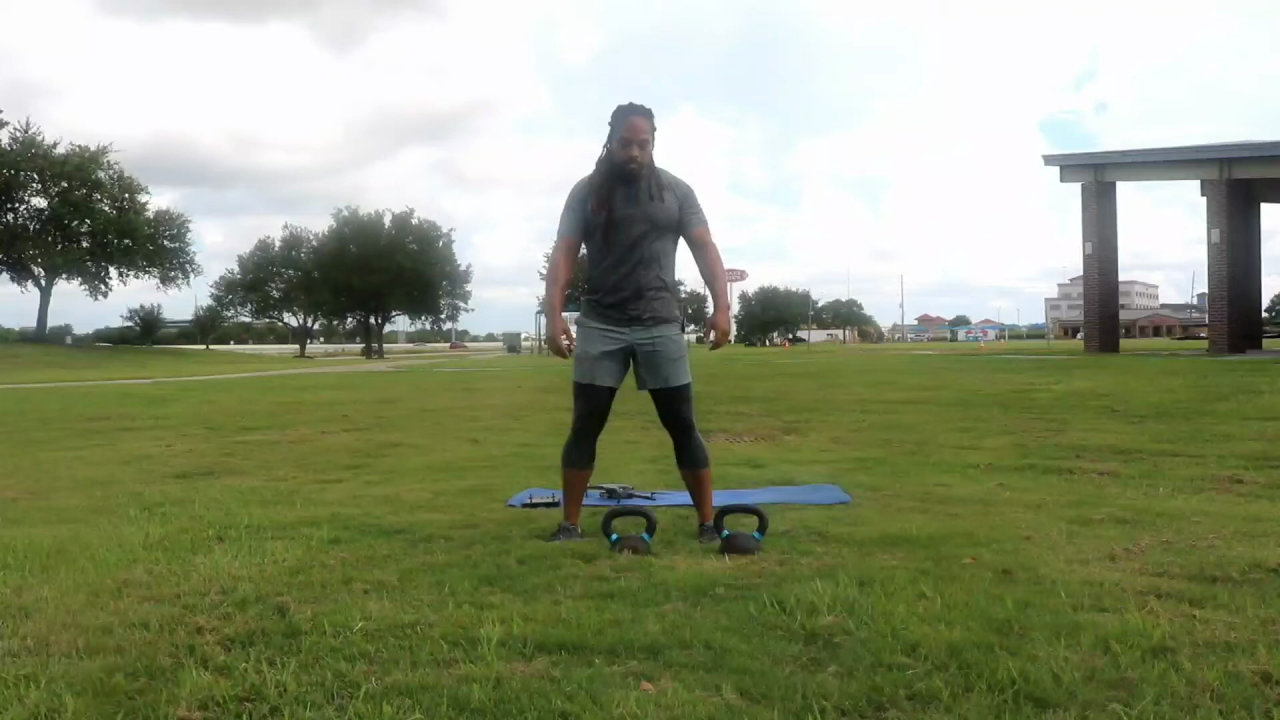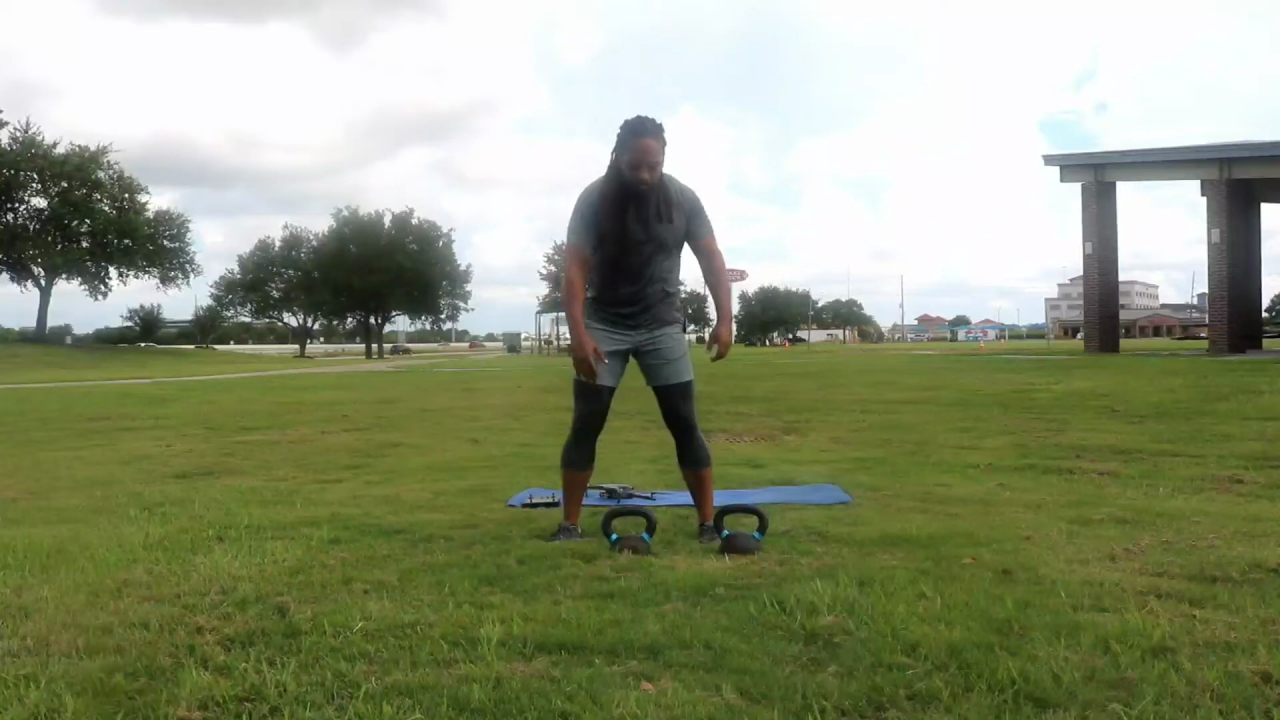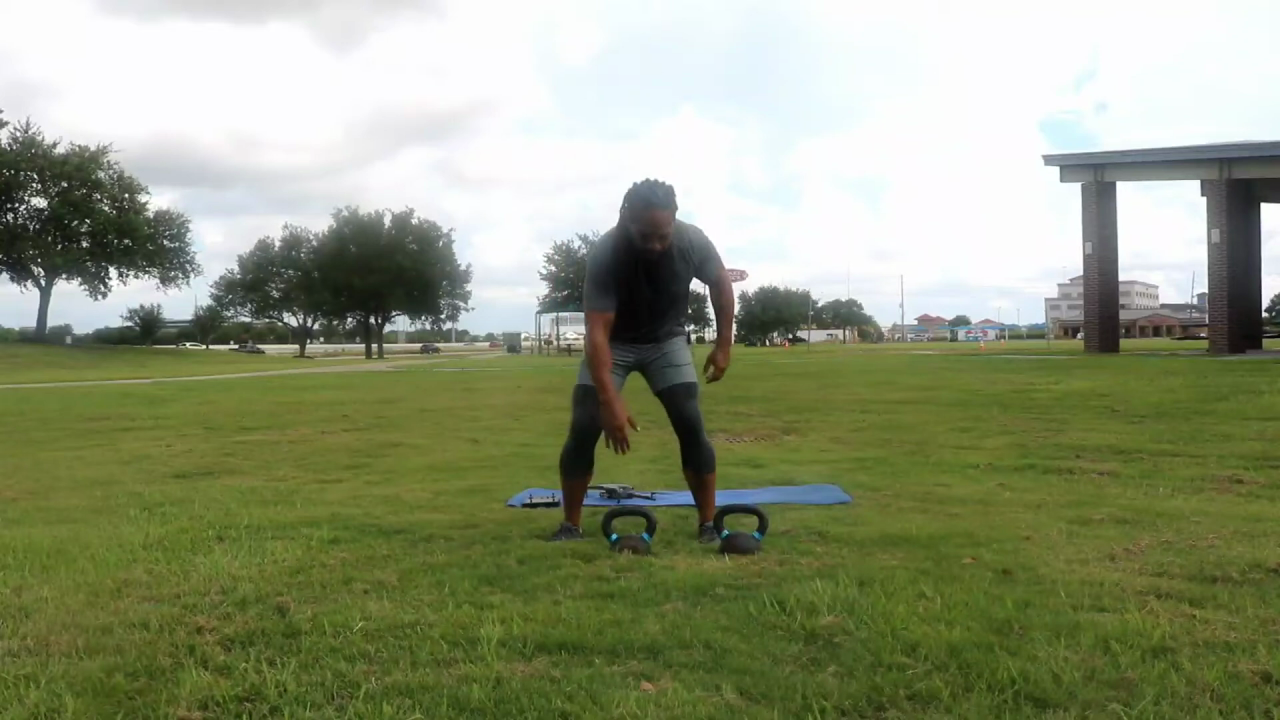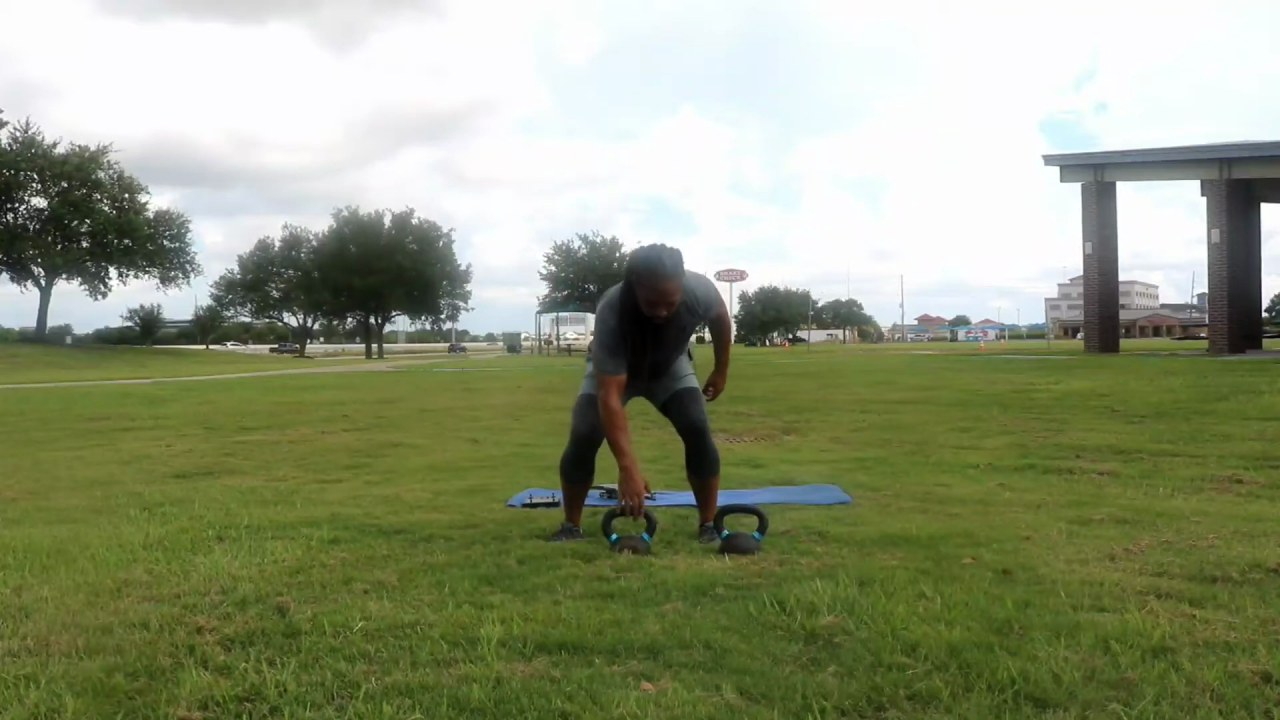
dt=0.3s
person 1, frame 1
left shoulder: (675, 190)
right shoulder: (586, 191)
left elbow: (704, 247)
right elbow: (563, 255)
left wrist: (721, 306)
right wrist: (554, 315)
left hip: (660, 324)
right hip: (600, 325)
left knee: (682, 425)
right knee: (586, 426)
left ankle: (708, 523)
right ankle: (569, 524)
person 1, frame 2
left shoulder: (683, 199)
right shoulder: (594, 199)
left elbow: (710, 257)
right elbow: (576, 268)
left wrist: (724, 319)
right wrist: (578, 334)
left hip: (662, 325)
right hip: (604, 325)
left knee: (684, 424)
right knee: (586, 424)
left ankle: (708, 524)
right ankle: (569, 525)
person 1, frame 3
left shoulder: (694, 241)
right shoulder: (604, 254)
left elbow: (721, 286)
right elbow: (597, 335)
left wrist: (723, 346)
right wrist: (612, 406)
left hip: (666, 341)
right hip: (614, 341)
left knee: (691, 425)
right knee: (583, 427)
left ankle: (708, 524)
right ankle: (570, 524)
person 1, frame 4
left shoulder: (699, 290)
right shoulder: (611, 311)
left elbow: (720, 318)
right elbow: (609, 398)
left wrist: (721, 371)
right wrist: (628, 468)
left hip: (670, 365)
right hip: (613, 371)
left knee: (697, 429)
right knee: (584, 435)
left ankle: (709, 524)
right ankle: (571, 526)
